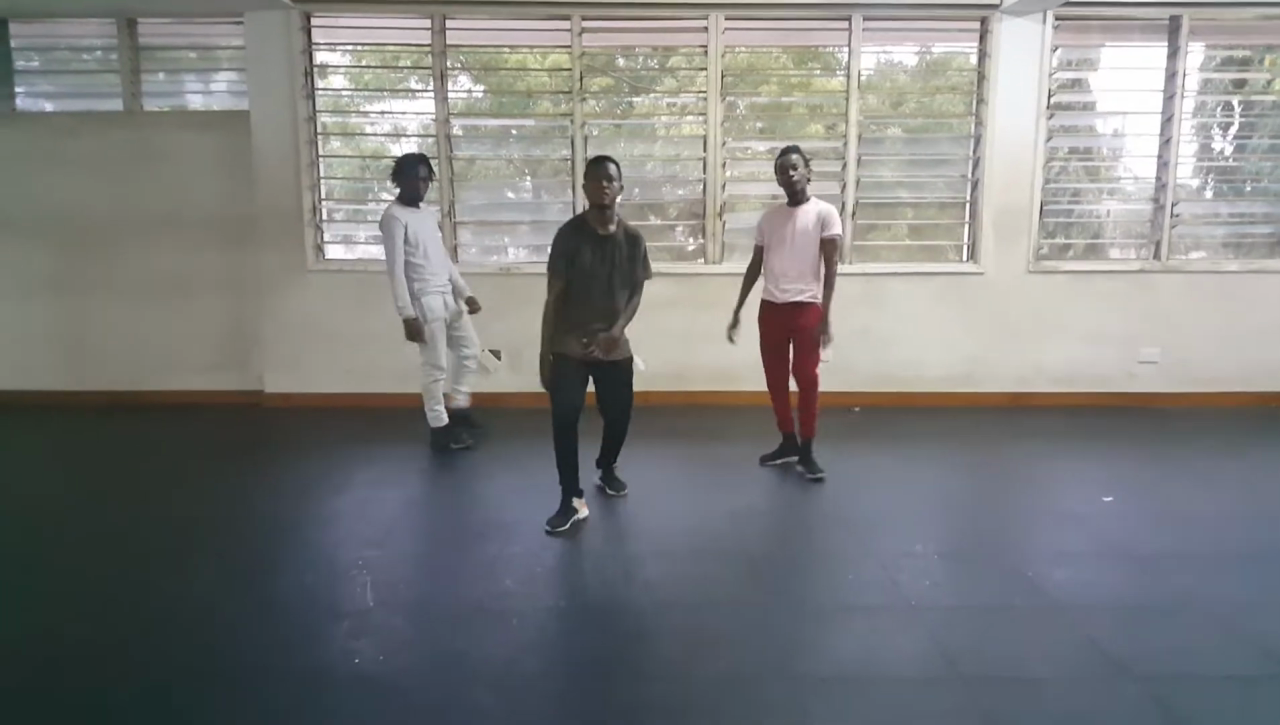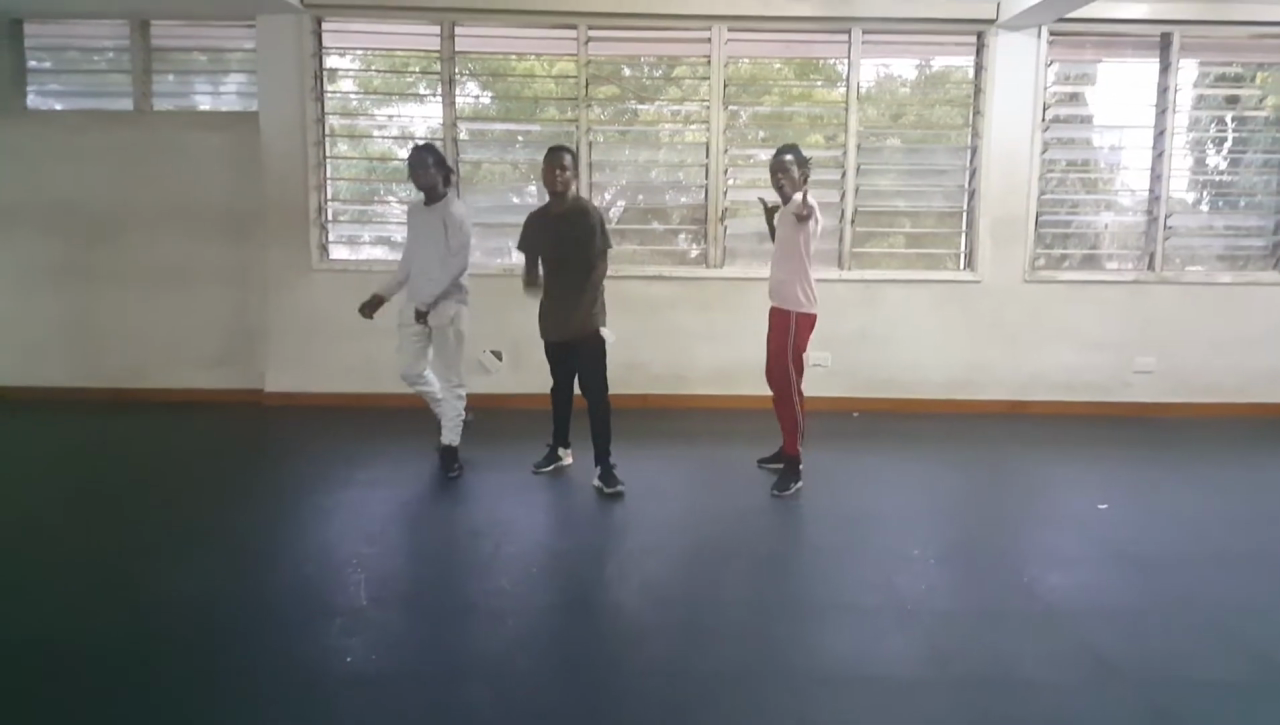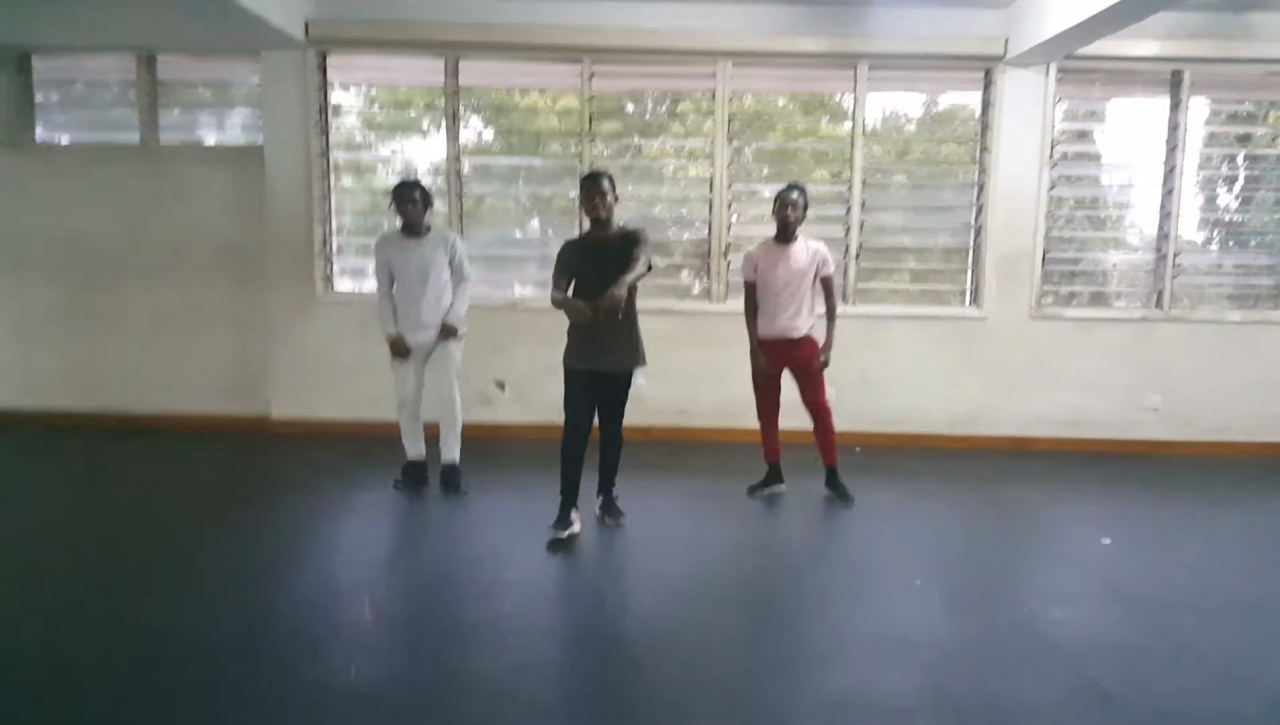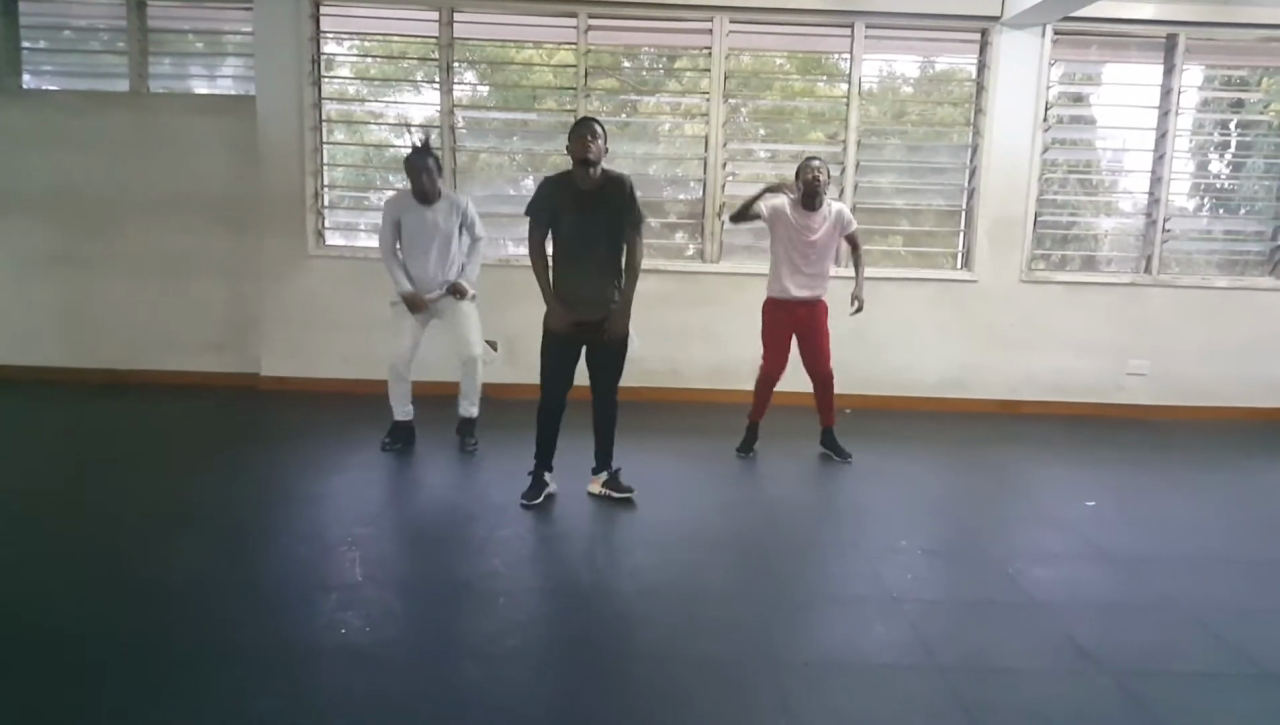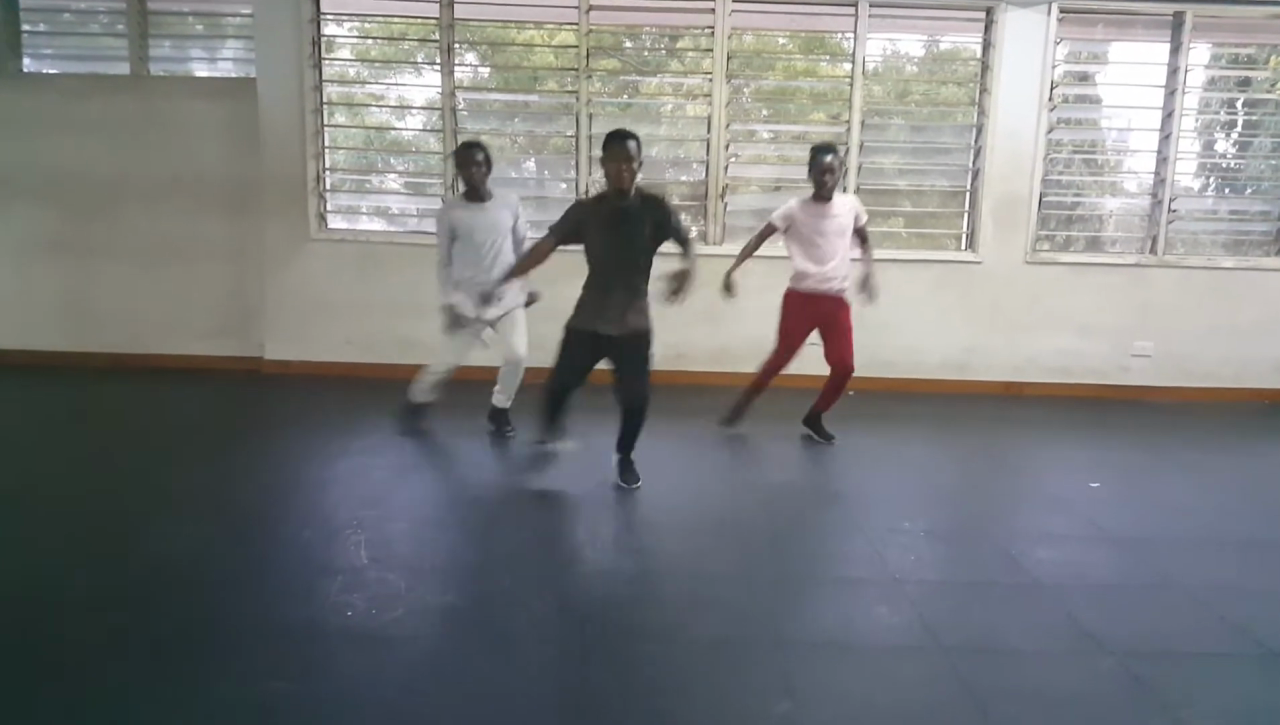
dt=1s
person 1, frame 1
left shoulder: (633, 239)
right shoulder: (569, 235)
left elbow: (636, 293)
right elbow: (554, 296)
left wrist: (616, 331)
right wrist: (546, 352)
left hip: (612, 342)
right hip: (569, 342)
left knee: (619, 415)
right knee: (565, 412)
left ankle: (607, 468)
right ankle: (572, 499)
person 1, frame 2
left shoulder: (588, 213)
right shoulder: (536, 220)
left elbow: (600, 265)
right elbow: (531, 266)
left wrist: (584, 310)
right wrist: (531, 279)
left hip: (586, 318)
right hip: (553, 318)
left knee: (596, 391)
right knee: (561, 386)
left ankle: (604, 467)
right ankle: (560, 448)
person 1, frame 3
left shoulder: (631, 239)
right shoulder: (573, 249)
left elbow: (640, 263)
right elbow: (557, 293)
left wrist: (623, 285)
right wrist: (569, 304)
left hip: (620, 352)
right hip: (581, 353)
left knee: (612, 428)
right knee: (575, 429)
left ankle: (606, 495)
right ankle: (568, 510)
person 1, frame 4
left shoulder: (620, 187)
right shoulder: (551, 189)
left elbow: (634, 249)
right elbow: (536, 246)
left wrist: (625, 305)
right wrist: (551, 303)
left hip: (608, 312)
right hip: (564, 313)
left knee: (606, 394)
right knee: (552, 393)
left ankle: (603, 473)
right ankle: (542, 474)
person 1, frame 5
left shoulder: (655, 207)
right shoulder: (585, 211)
left elbow: (689, 246)
right elbow: (545, 246)
left wrist: (685, 270)
right wrist: (503, 281)
left hip: (632, 323)
right hip: (589, 319)
left knee: (635, 396)
right knee: (560, 385)
left ankle: (625, 457)
right ankle: (552, 433)
person 2, frame 1
left shoulder: (825, 212)
right shoulder: (768, 217)
left elbow: (831, 265)
right elbow: (755, 266)
left wrist: (825, 314)
right wrist: (737, 311)
left hip: (806, 306)
right hip: (771, 306)
left knee: (806, 376)
right knee: (775, 379)
left ankle: (807, 450)
right ankle: (788, 443)
person 2, frame 2
left shoulder: (801, 202)
right shoulder: (787, 209)
left elbow: (802, 212)
right wrist: (771, 218)
left hip: (796, 310)
right hip: (781, 307)
left knee: (788, 384)
right knee: (776, 380)
left ankle: (793, 465)
right ankle: (788, 448)
person 2, frame 3
left shoulder: (817, 251)
right shoulder: (756, 255)
left elbow: (830, 301)
right elbow: (751, 307)
left wrist: (828, 345)
right wrist: (754, 350)
left hip: (803, 342)
right hip: (767, 344)
left knee: (820, 409)
right knee: (767, 412)
left ankle: (833, 477)
right ankle: (773, 474)
person 2, frame 4
left shoulder: (839, 212)
right shoulder: (780, 207)
left elbow: (856, 248)
right elbow: (736, 219)
left wrist: (859, 286)
right wrist: (766, 190)
left hip: (813, 306)
right hip: (778, 305)
left knee: (822, 372)
right knee: (771, 370)
left ankle: (828, 436)
right ankle: (752, 431)
person 2, frame 5
left shoulder: (851, 205)
right shoulder: (794, 209)
left elbow: (864, 239)
right elbow: (759, 238)
left wrist: (868, 272)
right wrist: (731, 269)
left hip: (836, 302)
right hip: (800, 298)
left knee: (844, 366)
right knee: (781, 358)
left ankle: (813, 418)
right ankle: (744, 403)
person 3, frame 1
left shoulder: (428, 212)
right shoulder: (393, 217)
right elbow: (396, 269)
left wrist: (465, 293)
right wrist: (407, 315)
left hip: (447, 295)
right hip: (425, 300)
left knee: (469, 351)
right knee: (436, 366)
left ankle: (458, 407)
right ankle: (439, 428)
person 3, frame 2
left shoulder: (454, 210)
right shoulder: (414, 211)
left elbow: (459, 261)
left wrist: (428, 301)
right wrist: (382, 294)
left hip: (447, 305)
right hip: (414, 305)
left knee: (449, 378)
right knee: (410, 369)
left ankle: (450, 446)
right ankle: (451, 417)
person 3, frame 3
left shoulder: (448, 240)
right shoulder: (386, 245)
left elbow: (464, 281)
right elbow: (384, 292)
left wrist: (454, 320)
right wrist: (392, 334)
left hip: (443, 333)
right hip: (407, 336)
left knee: (448, 397)
right knee: (406, 401)
left ankle: (450, 464)
right ankle: (415, 462)
person 3, frame 4
left shoulder: (459, 204)
right shoulder: (395, 205)
left elbow: (477, 240)
right elbow: (388, 252)
left wrist: (466, 279)
right wrist: (406, 290)
left hip: (452, 292)
right hip: (413, 293)
left knee: (472, 351)
right knee: (399, 358)
left ankle: (468, 421)
right ankle: (402, 424)
person 3, frame 5
left shoulder: (510, 203)
right shoulder: (449, 212)
left elbow: (522, 245)
right elbow: (444, 261)
left wrist: (525, 286)
right wrist: (449, 303)
left hip: (509, 297)
right hip: (468, 300)
left knee: (516, 354)
right knee: (449, 361)
left ankle: (500, 408)
right ankle: (420, 399)
